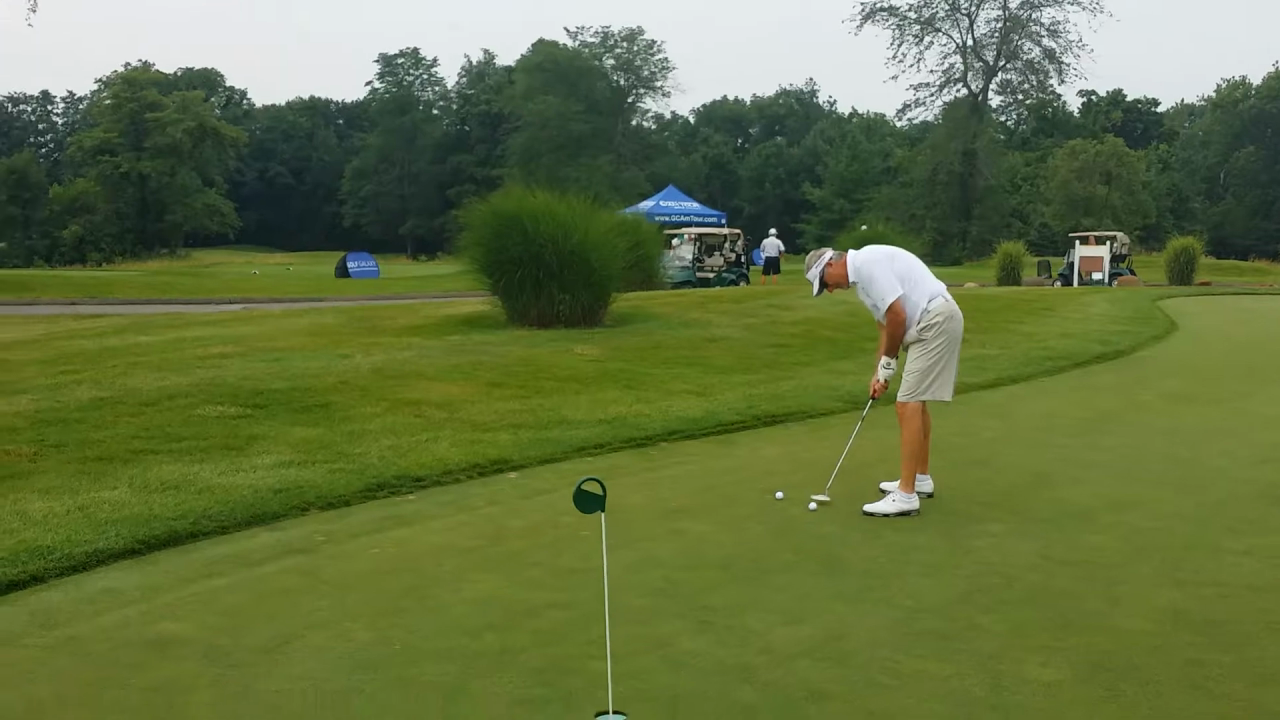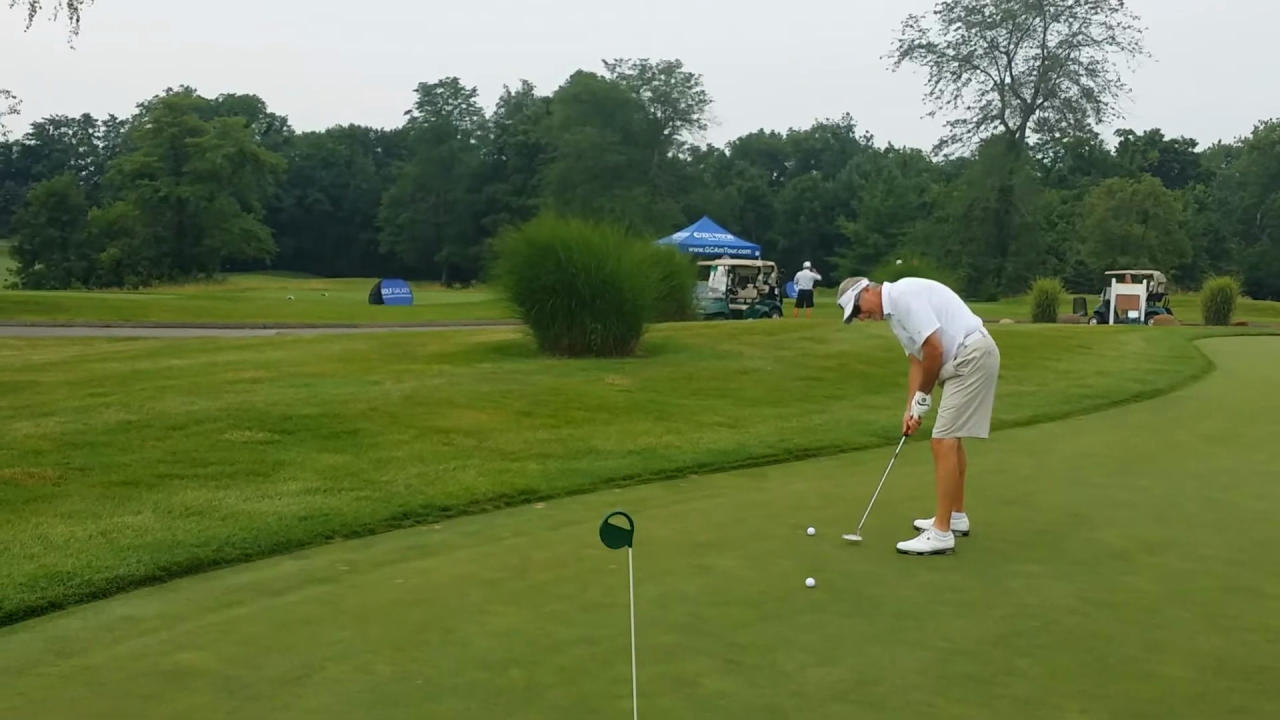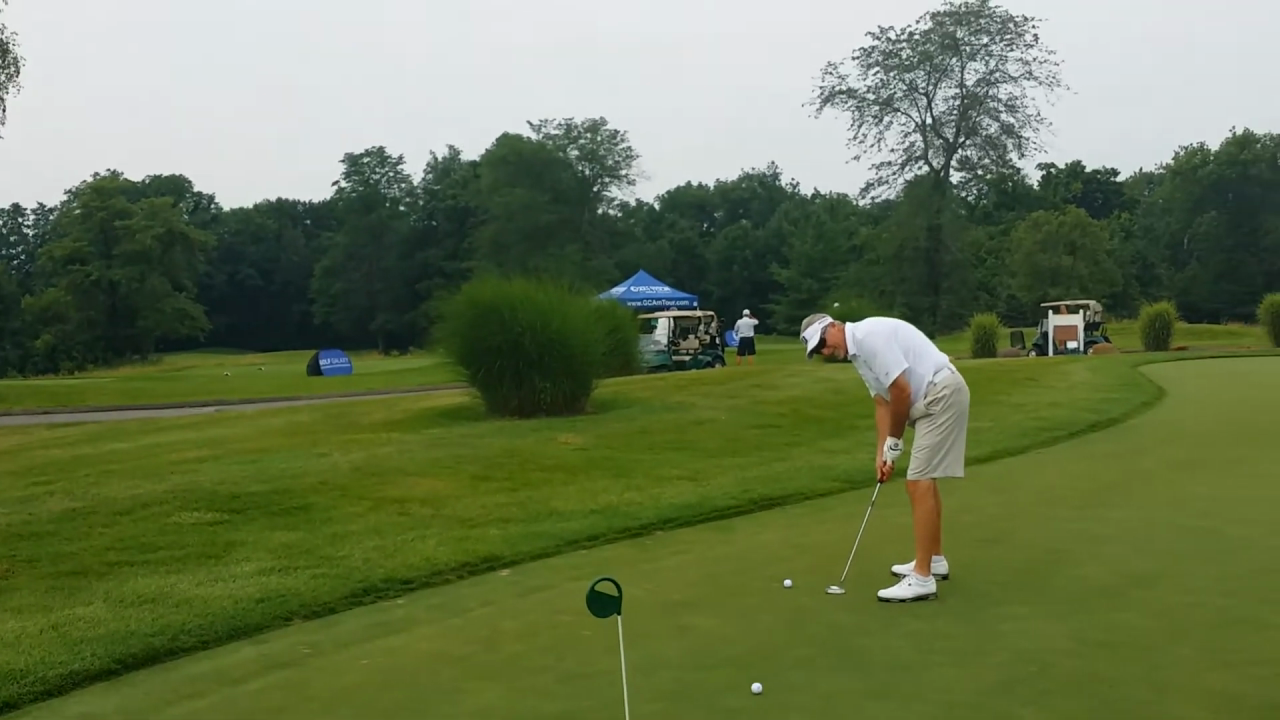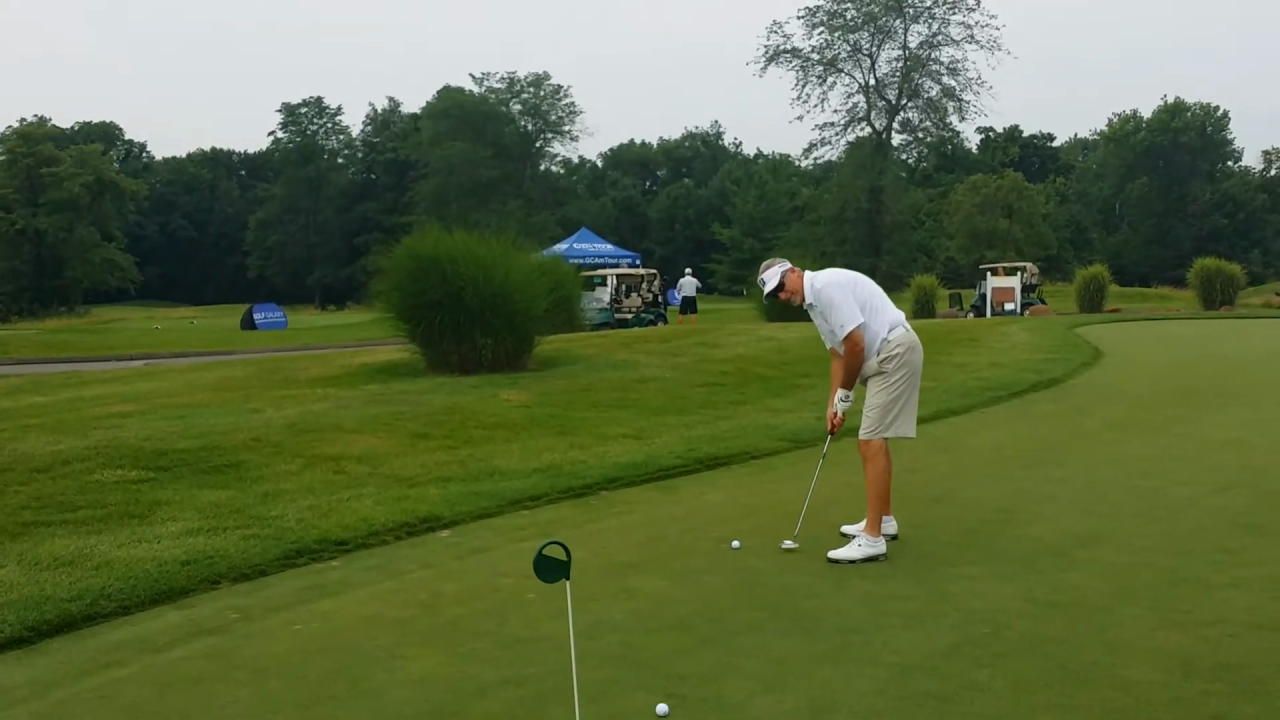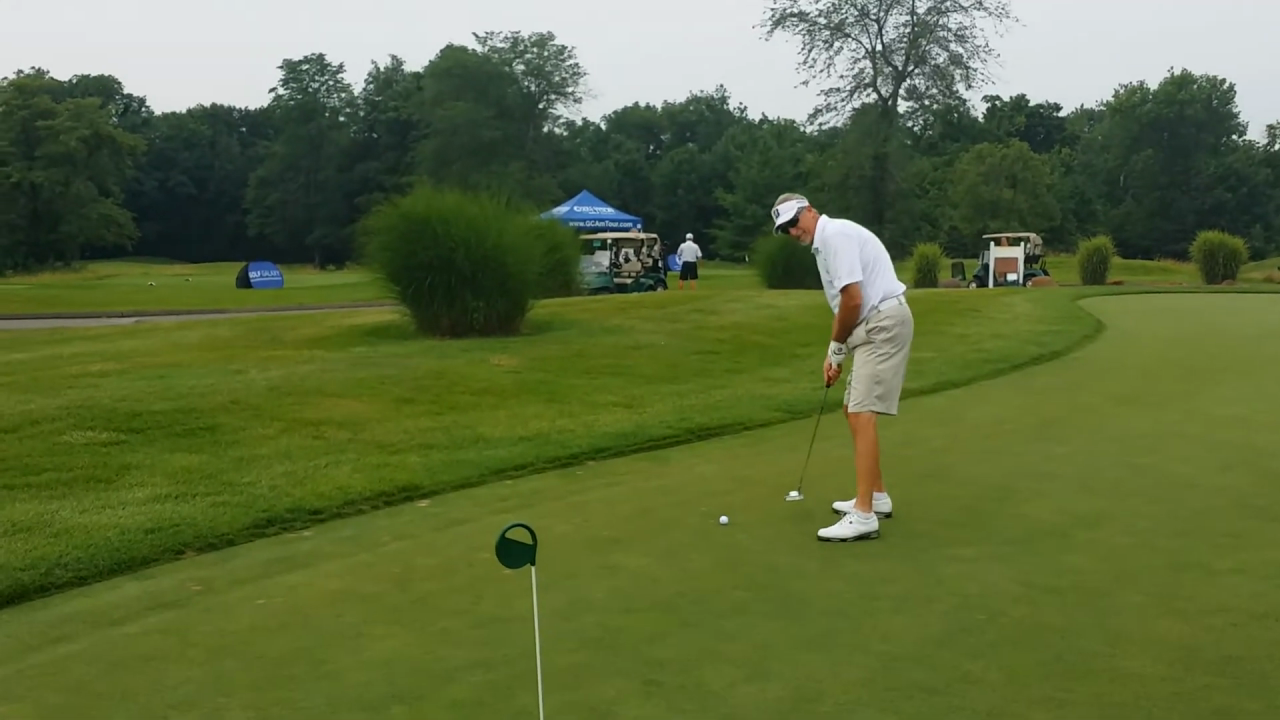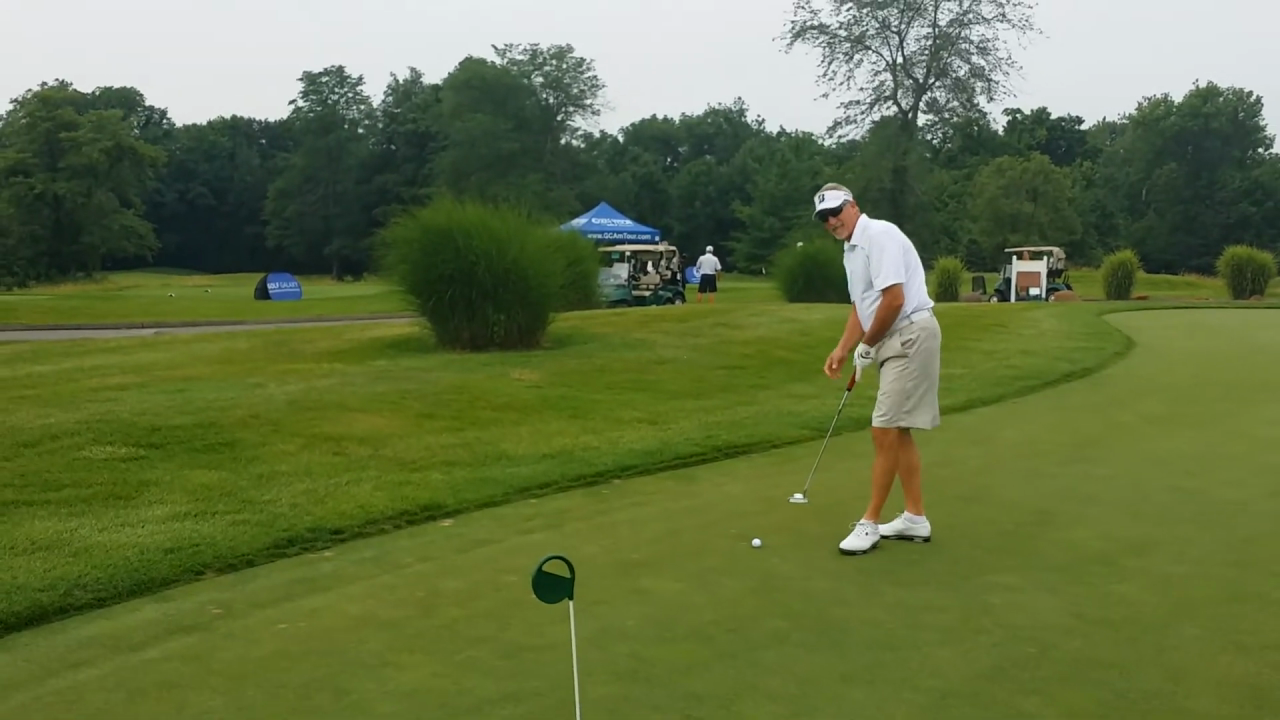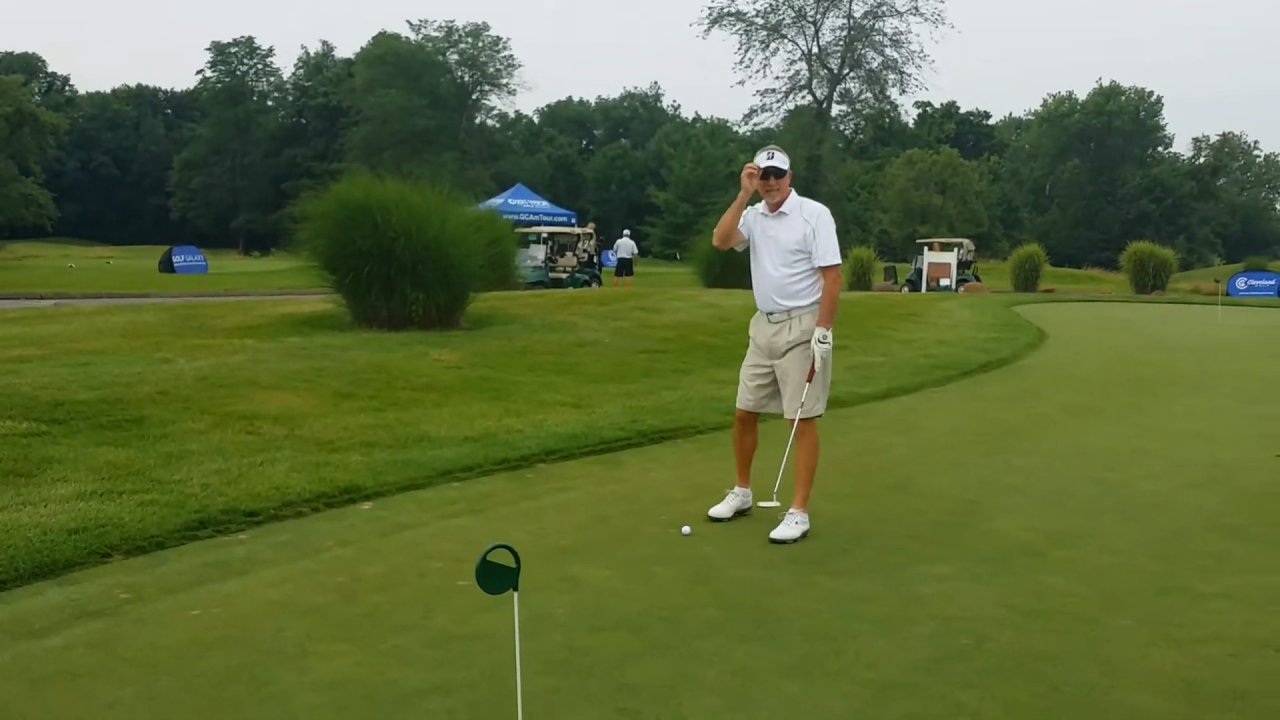
dt=0.5s
person 1, frame 1
left shoulder: (866, 263)
right shoulder: (862, 276)
left elbow: (897, 315)
right elbow: (886, 323)
left wrist: (888, 361)
right wrist: (879, 372)
left hip: (935, 321)
right hip: (932, 323)
left knee: (908, 405)
right knee: (916, 401)
left ankle: (906, 495)
right ankle: (921, 478)
person 1, frame 2
left shoulder: (903, 295)
right shoulder: (894, 312)
left elbow: (934, 349)
right elbow: (917, 360)
left wrist: (922, 397)
right wrist: (910, 408)
left hip: (972, 356)
right hip: (966, 360)
left knee: (943, 442)
right knee: (951, 438)
left ankle: (941, 533)
right ankle: (956, 517)
person 1, frame 3
left shoulder: (869, 335)
right shoulder: (858, 352)
left elbow: (902, 391)
right elbow: (883, 402)
left wrist: (894, 442)
right wrist: (881, 452)
left hip: (941, 394)
right hip: (933, 399)
left knee: (918, 483)
right knee: (925, 480)
left ankle: (922, 578)
right ankle: (934, 560)
person 1, frame 4
left shoulder: (828, 286)
right shoulder: (814, 302)
left elbow: (855, 345)
right elbow: (838, 354)
left wrist: (844, 395)
right wrist: (833, 404)
left hip: (895, 352)
right hip: (886, 356)
left knee: (870, 443)
right knee: (875, 439)
left ankle: (872, 539)
right ankle: (884, 520)
person 1, frame 5
left shoulder: (836, 234)
right shoulder: (824, 244)
left elbow: (853, 299)
right elbow: (843, 305)
left wrist: (837, 345)
right wrist: (833, 353)
left hip: (883, 324)
right hip: (874, 327)
left knee: (860, 415)
right knee: (857, 412)
left ankle: (863, 514)
right ankle: (877, 496)
person 1, frame 6
left shoulder: (880, 235)
right shoulder: (851, 250)
left elbow: (894, 299)
right elbow: (861, 308)
left wrist: (866, 346)
right wrist: (842, 350)
left hip: (910, 338)
right hip: (896, 341)
left knee: (885, 432)
right knee: (897, 432)
left ankle: (871, 522)
right ankle: (915, 518)
person 1, frame 7
left shoulder: (815, 214)
right shoulder: (752, 216)
left elbow: (832, 275)
right elbow: (720, 242)
left wrist: (823, 329)
right wrist: (744, 194)
left hip: (802, 326)
right hip: (763, 326)
left knee: (803, 418)
right knee: (745, 414)
left ankle: (798, 512)
right ankle: (741, 492)
